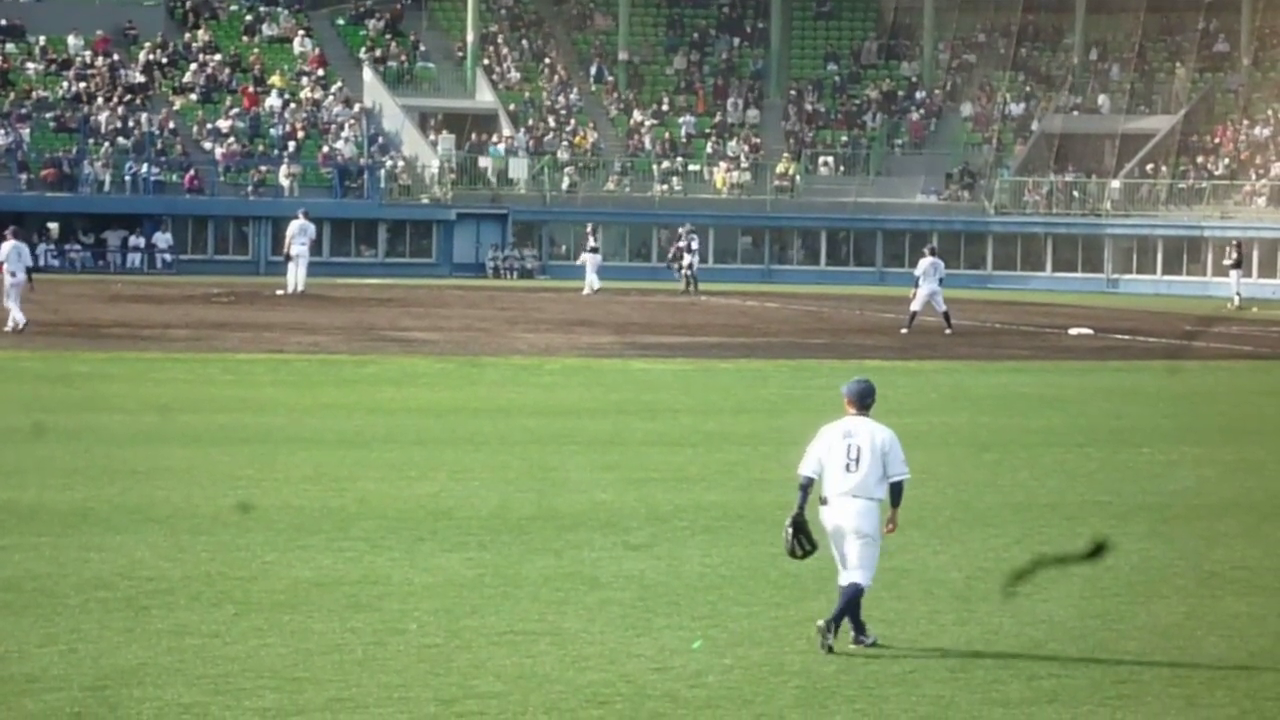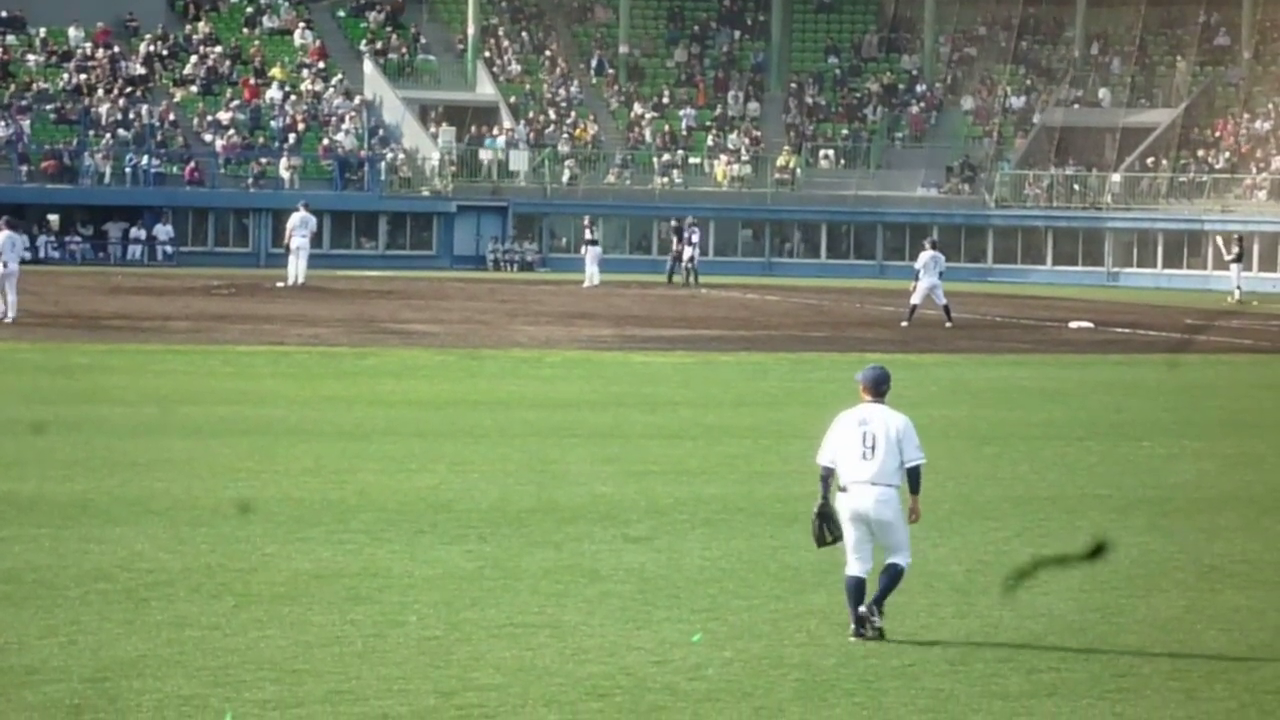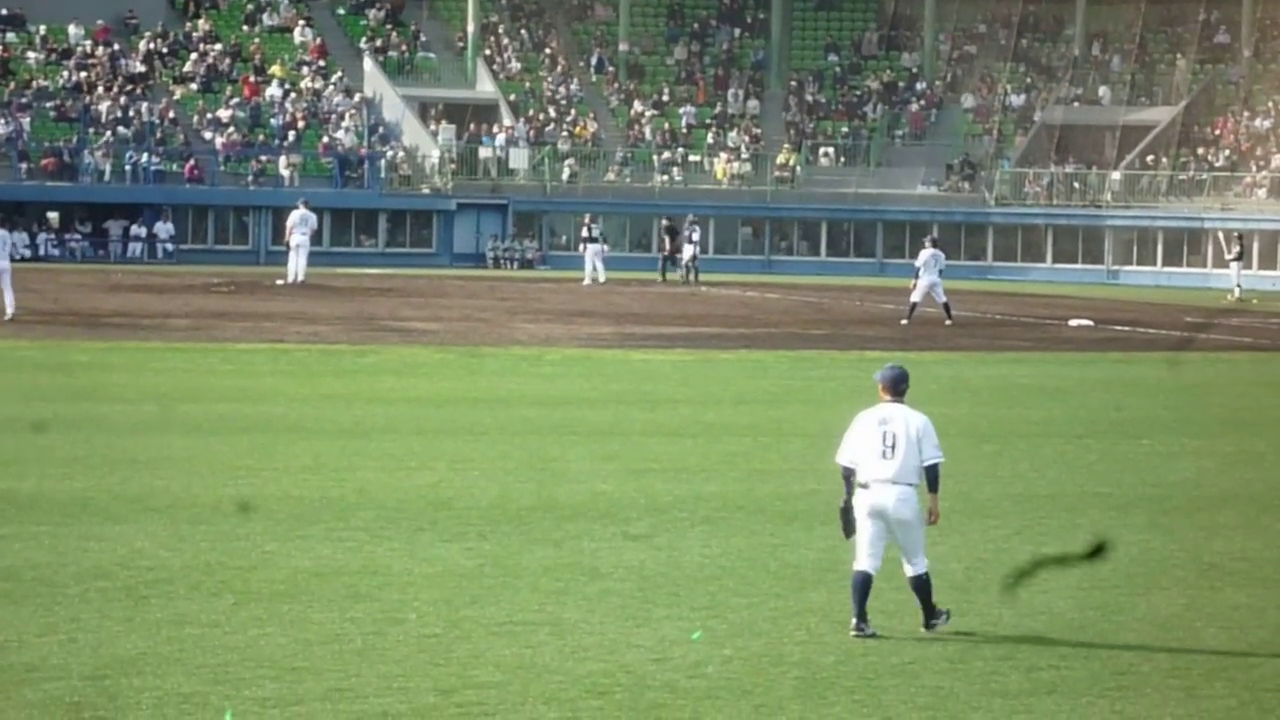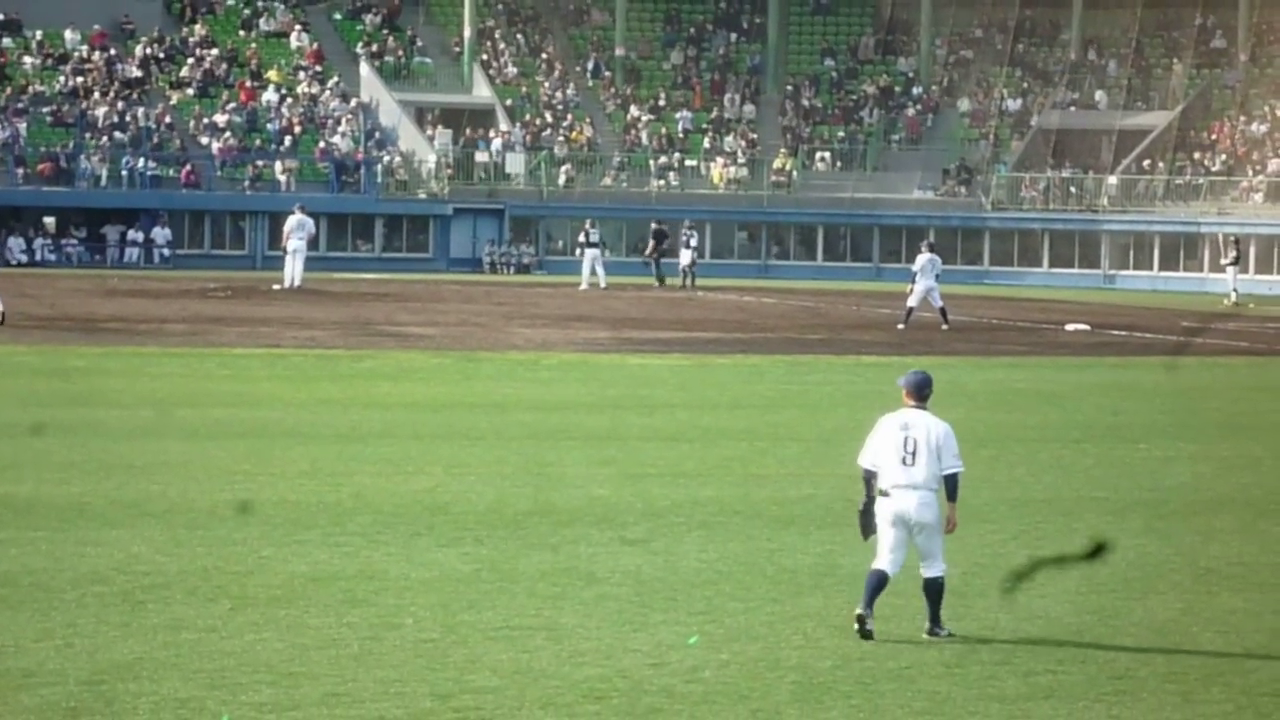
dt=0.2s
person 1, frame 1
left shoulder: (828, 431)
right shoulder: (883, 434)
left elbow: (808, 475)
right elbow: (896, 479)
left wrist: (800, 508)
right wrist: (894, 512)
left hip: (831, 509)
right hip: (864, 510)
left knee: (847, 573)
right knee: (860, 577)
left ankle: (858, 631)
right ankle: (831, 624)
person 1, frame 2
left shoulder: (844, 419)
right shoulder: (898, 421)
left elbow: (826, 465)
right elbow: (913, 465)
left wrist: (824, 498)
right wrist: (914, 500)
left hip: (849, 498)
right hip: (883, 497)
left knee: (856, 562)
right knee: (898, 556)
left ankle: (858, 624)
right ankle: (873, 606)
person 1, frame 3
left shoulder: (863, 419)
right shoulder: (918, 420)
left elbow: (847, 464)
right elbow: (931, 464)
left wrist: (849, 495)
right wrist: (934, 501)
left hip: (868, 495)
right hip: (902, 496)
left knee: (865, 560)
right knee: (915, 561)
left ankle: (859, 619)
right ankle: (930, 616)
person 1, frame 4
left shoulder: (886, 423)
right shoulder: (939, 428)
left elbow: (868, 466)
right elbow: (950, 473)
left wrist: (869, 497)
right wrist: (951, 509)
left hip: (889, 500)
right hip: (923, 501)
left knee: (885, 561)
right knee: (932, 565)
left ankle: (866, 609)
right ankle: (934, 625)
